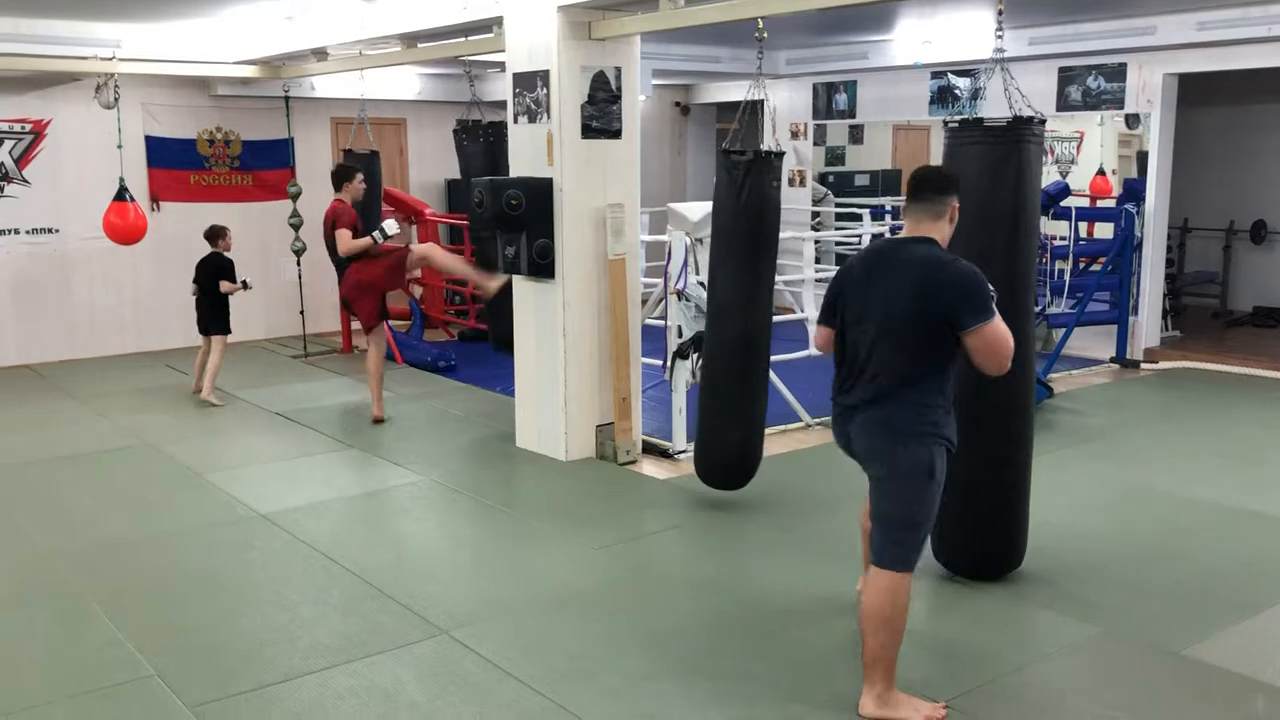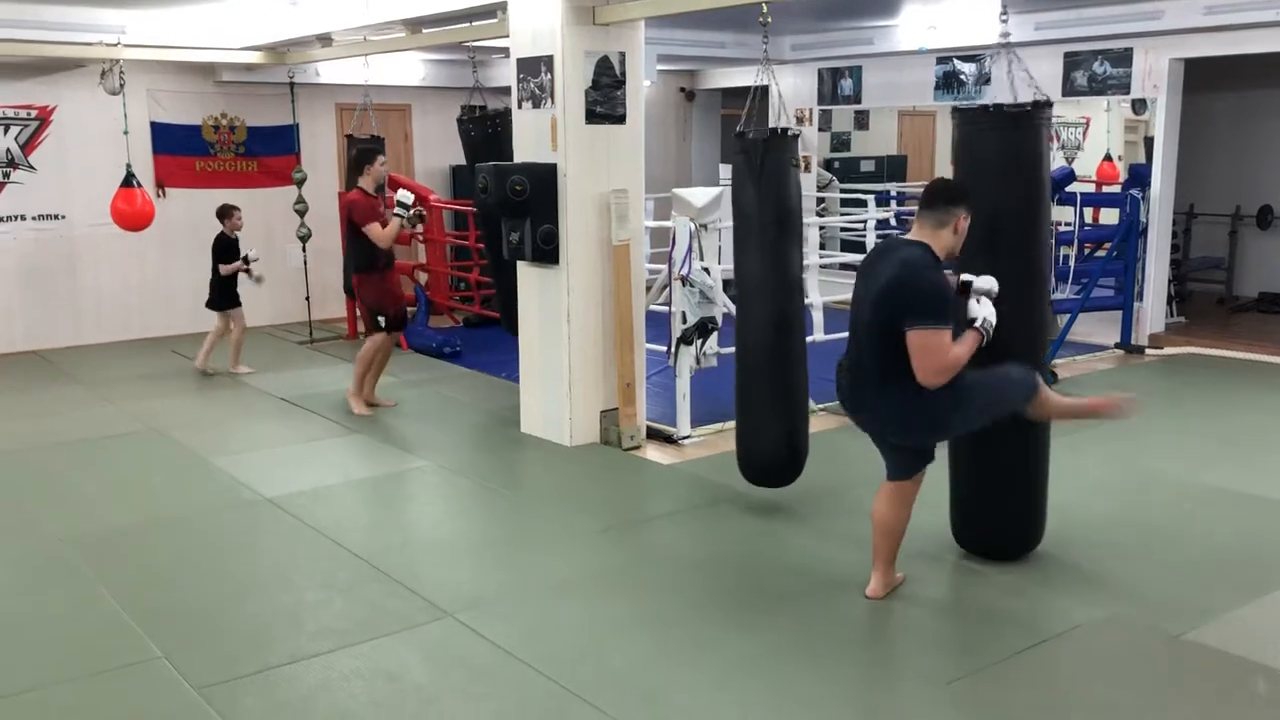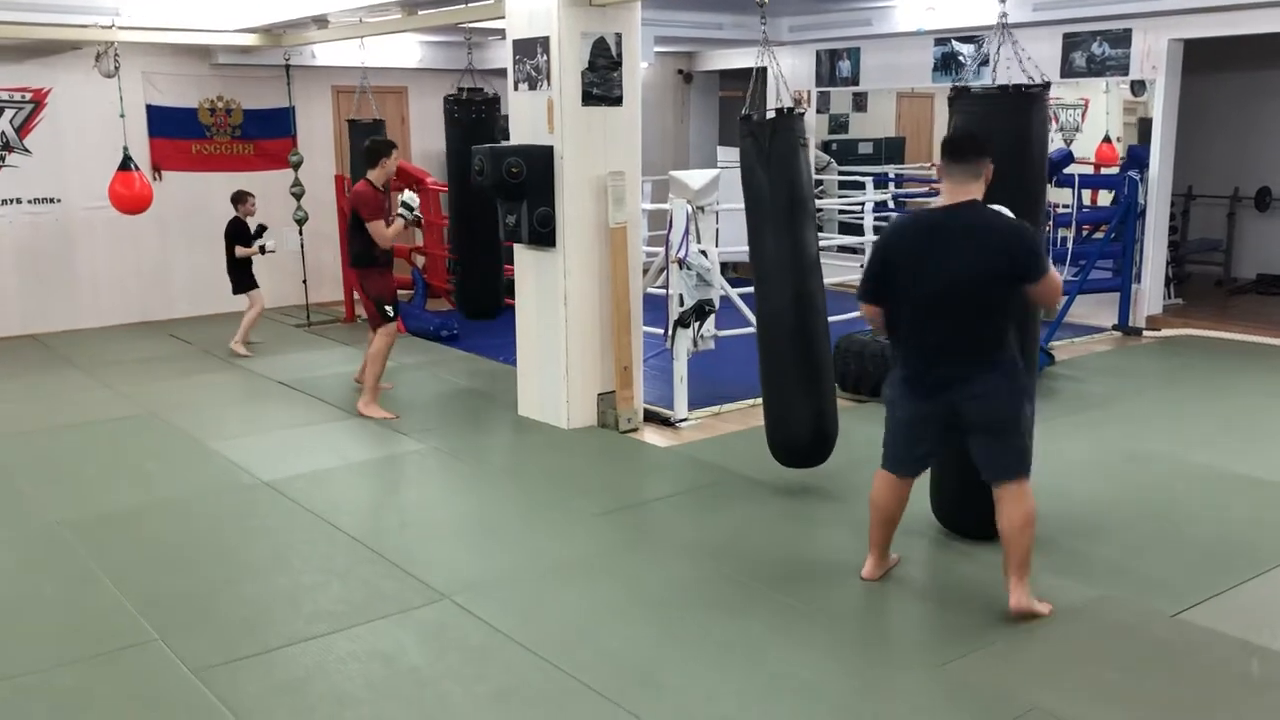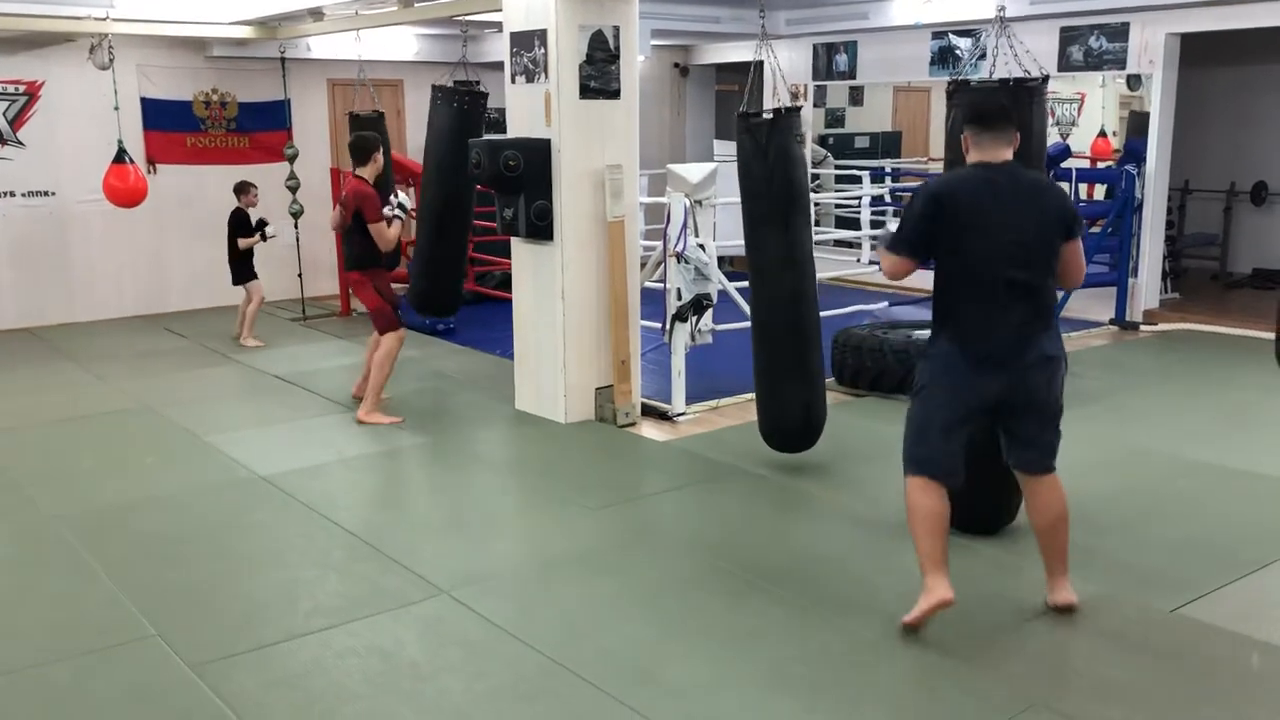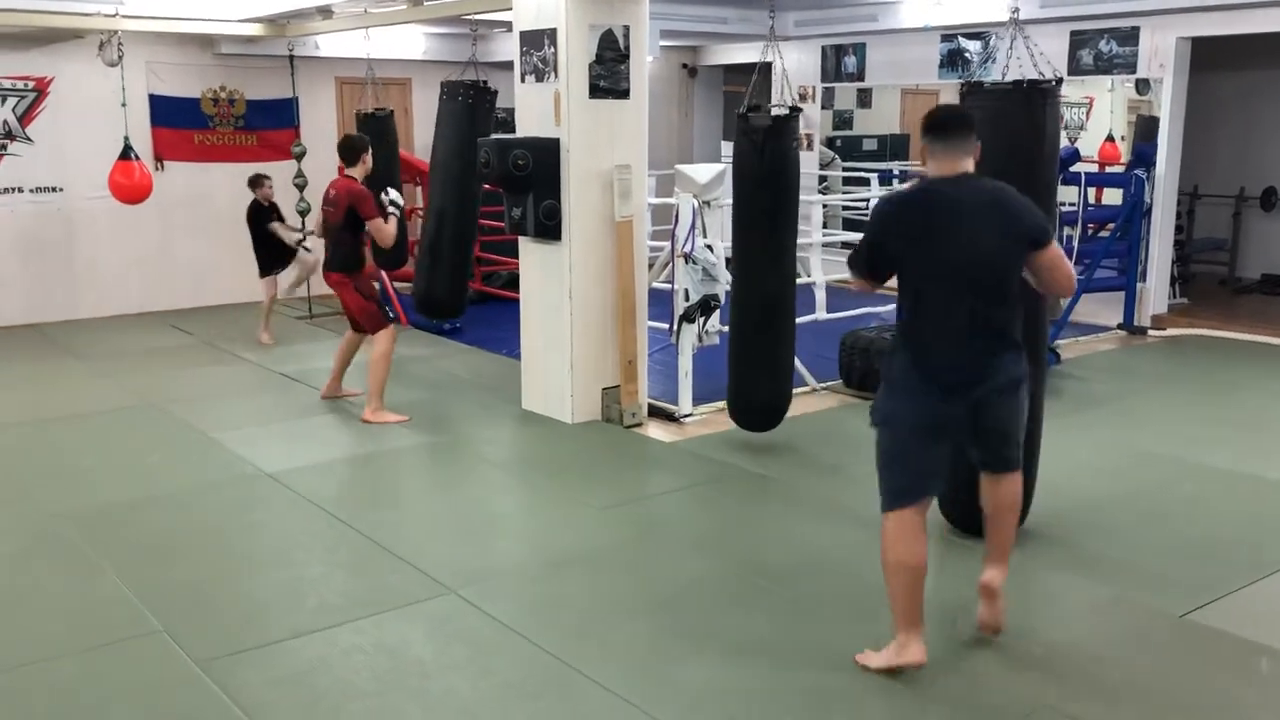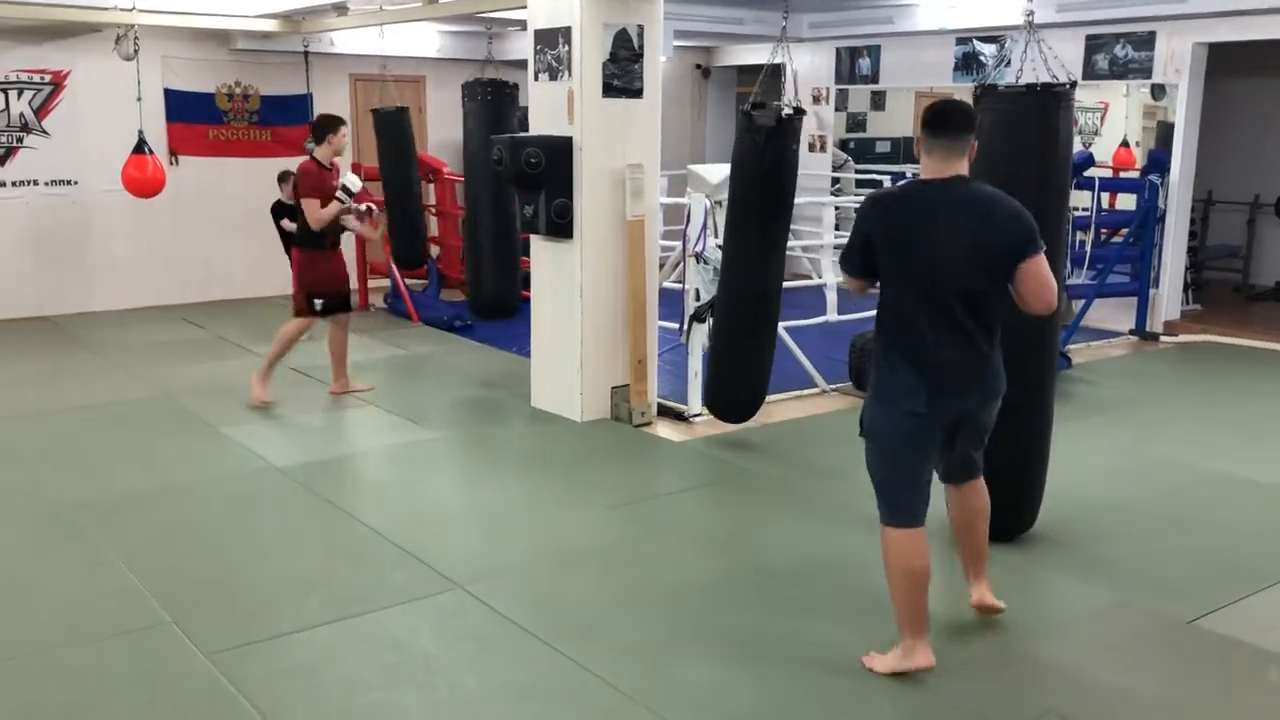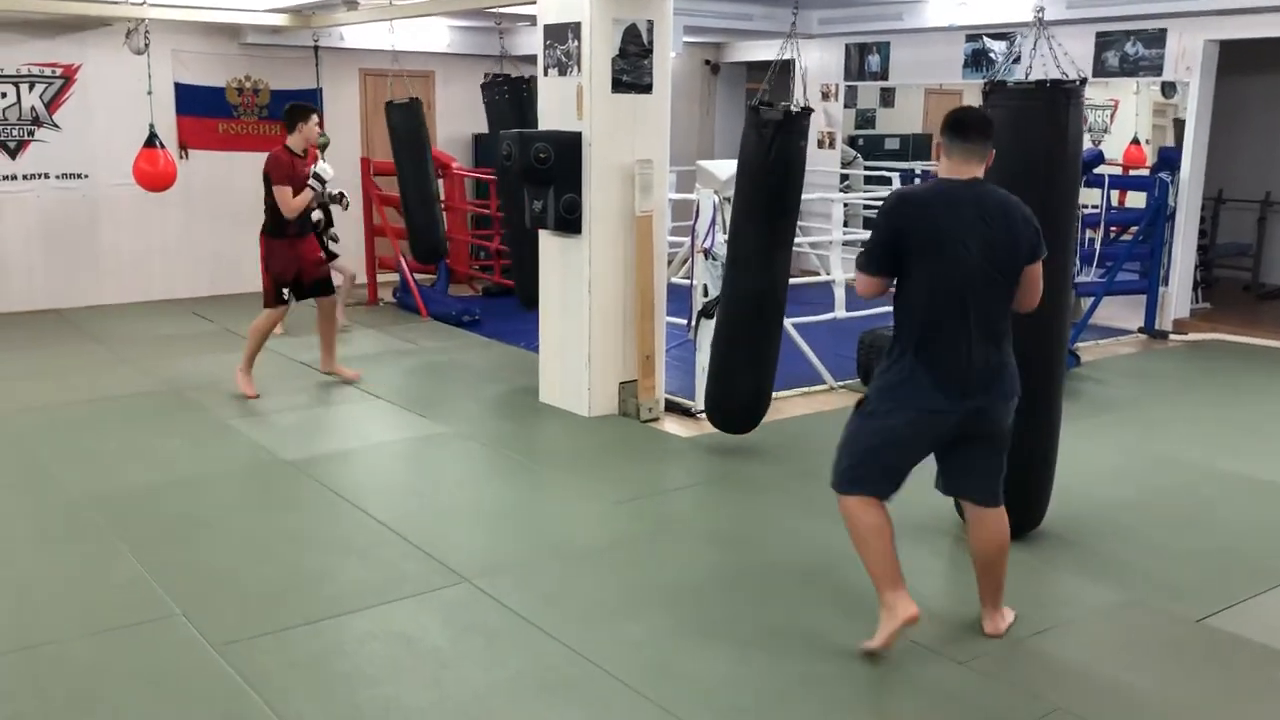
dt=0.4s
person 1, frame 1
left shoulder: (859, 264)
right shoulder: (957, 276)
left elbow: (824, 341)
right elbow: (997, 361)
right wrist: (985, 305)
left hip: (853, 418)
right hip: (908, 428)
left knee: (887, 496)
right knee: (895, 558)
left ankle: (870, 585)
person 1, frame 2
left shoulder: (882, 254)
right shoulder: (928, 285)
right elbow: (935, 374)
left wrist: (963, 284)
right wrist: (978, 329)
left hip: (865, 401)
right hip: (911, 403)
left knee: (903, 476)
right knee: (1020, 383)
left ankle: (881, 576)
right ankle: (1092, 407)
person 1, frame 3
left shoulder: (897, 235)
right shoulder: (1011, 236)
left elbow: (871, 313)
right elbow: (1050, 297)
left hip: (917, 381)
right hip: (990, 381)
left knee: (896, 468)
right knee: (1012, 481)
left ankle: (876, 559)
right ankle: (1019, 590)
person 1, frame 4
left shoulder: (940, 193)
right shoulder: (1052, 196)
left elbow: (893, 266)
right elbow: (1073, 277)
left wrist: (938, 246)
left hip: (961, 358)
right hip: (1036, 356)
left knee: (925, 470)
right knee: (1039, 470)
left ankle: (935, 584)
right ankle: (1059, 584)
person 1, frame 5
left shoulder: (899, 209)
right shoulder: (1014, 206)
left elbow: (863, 280)
right elbow: (1063, 285)
left hip: (920, 381)
right hip: (999, 374)
left knee: (903, 505)
right knee: (1001, 465)
left ankle: (906, 642)
right ankle: (995, 571)
person 1, frame 6
left shoulder: (882, 210)
right shoulder: (1008, 214)
left elbow: (855, 281)
right elbow: (1043, 302)
left hip: (906, 386)
right hip: (978, 380)
left knee: (902, 514)
right knee: (964, 474)
left ankle: (914, 645)
right ankle: (978, 583)
person 1, frame 7
left shoulder: (906, 206)
right shoulder: (1018, 215)
left elbow: (867, 286)
right elbow: (1029, 300)
left hip: (918, 383)
right hip: (991, 383)
left knee: (856, 483)
right knee: (984, 497)
left ankle: (894, 601)
right ankle: (994, 611)
person 2, frame 1
left shoulder: (333, 212)
right shoulder: (343, 212)
right elbow: (344, 249)
left wrist: (379, 238)
right wrist: (377, 236)
left hip: (351, 284)
right hip: (363, 274)
left knee: (376, 341)
right knee: (427, 251)
left ankle: (377, 407)
right ankle: (484, 283)
person 2, frame 2
left shoulder: (374, 198)
right shoulder: (355, 202)
right elbow: (384, 240)
left wrist: (407, 220)
right wrist: (400, 210)
left hip: (386, 273)
right hip: (368, 277)
left knee: (392, 335)
right knee: (379, 338)
left ankle: (368, 392)
right ankle: (355, 391)
person 2, frame 3
left shoulder: (382, 189)
right shoulder: (363, 194)
right elbow: (386, 240)
left wrist: (406, 216)
right wrist: (405, 212)
left hip: (381, 267)
right hip: (366, 271)
left knee: (384, 325)
right knee: (387, 328)
left ankle: (365, 373)
right ankle: (367, 400)
person 2, frame 4
left shoulder: (350, 187)
right shoulder: (367, 194)
left elbow: (335, 223)
right elbow: (387, 244)
right wrist: (399, 213)
left hip: (358, 267)
right hip: (366, 272)
left knee: (385, 328)
right knee: (395, 333)
left ankle: (363, 386)
right ankle: (369, 409)
person 2, frame 5
left shoulder: (333, 188)
right shoulder: (359, 193)
left elbow: (322, 231)
right elbow: (387, 240)
right wrist: (393, 210)
left hip: (336, 269)
right hip: (348, 274)
left knee: (360, 328)
right knee: (385, 332)
left ankle: (333, 385)
right ankle: (374, 408)
person 2, frame 6
left shoulder: (333, 169)
right shoulder: (308, 171)
right elbow: (315, 220)
left wrist: (352, 208)
right wrist: (343, 196)
left hip: (331, 251)
right hip: (310, 254)
left knee: (341, 316)
right knee: (304, 319)
left ankle: (340, 380)
right ankle: (261, 376)
person 2, frame 7
left shoulder: (309, 156)
right shoulder: (277, 159)
right elbow: (289, 210)
left wrist: (326, 194)
right wrist: (316, 184)
left hip: (305, 239)
right hip: (278, 243)
left knee: (327, 299)
right knee: (275, 310)
left ankle: (329, 361)
right ankle: (244, 370)
